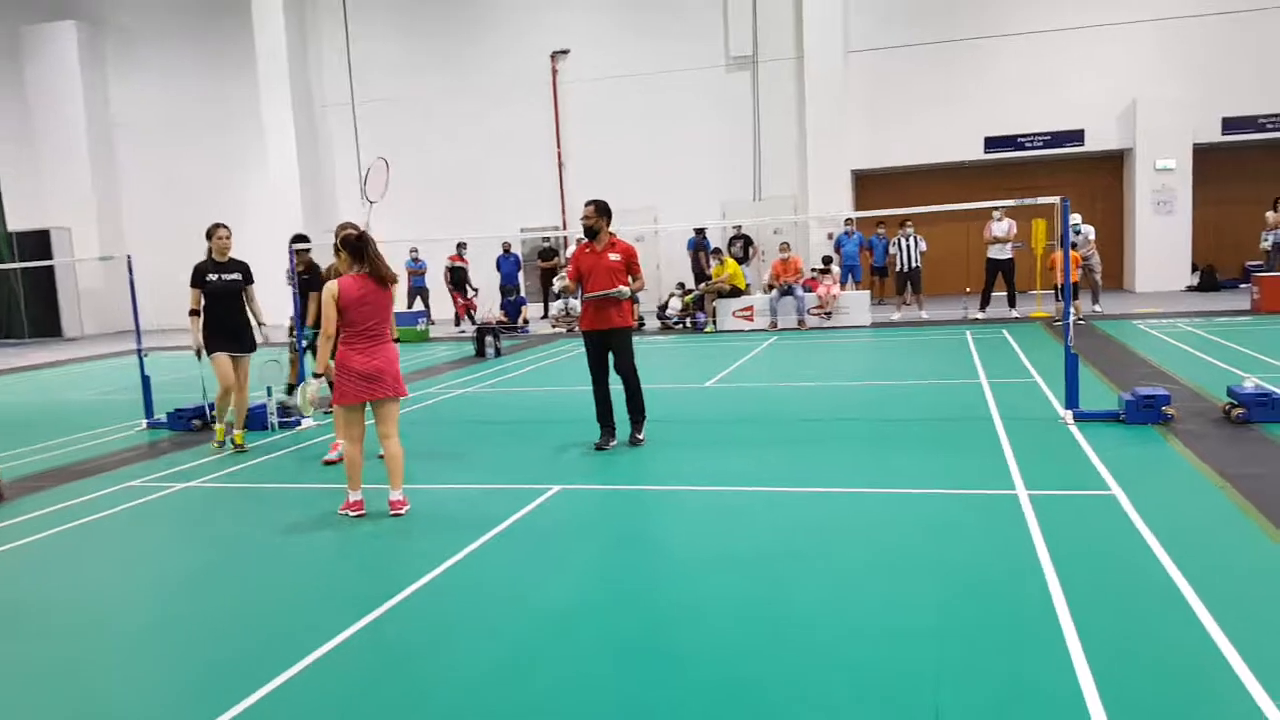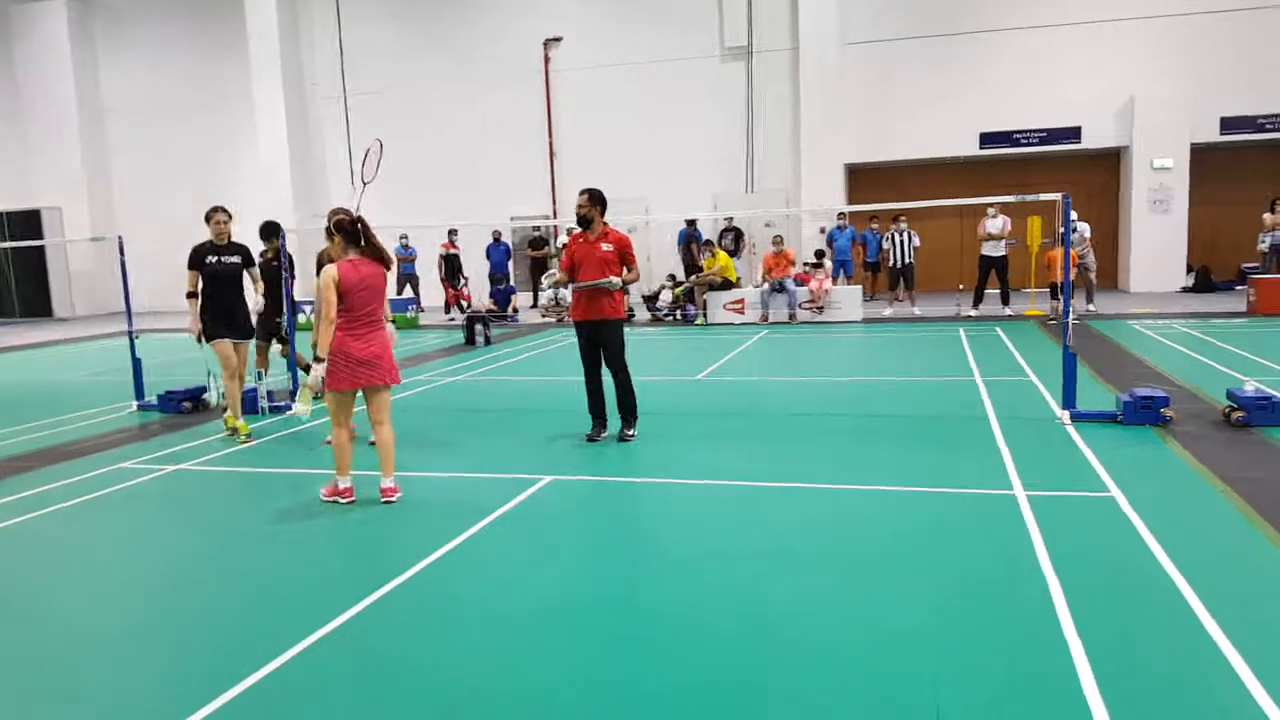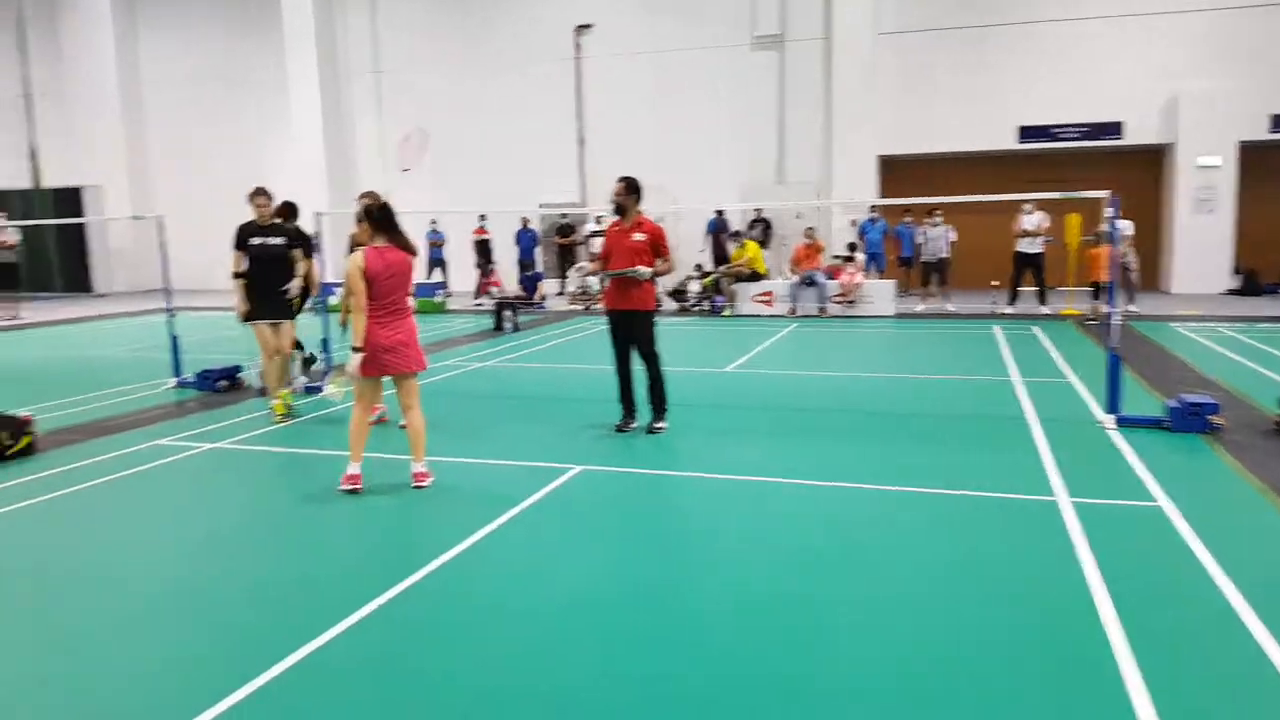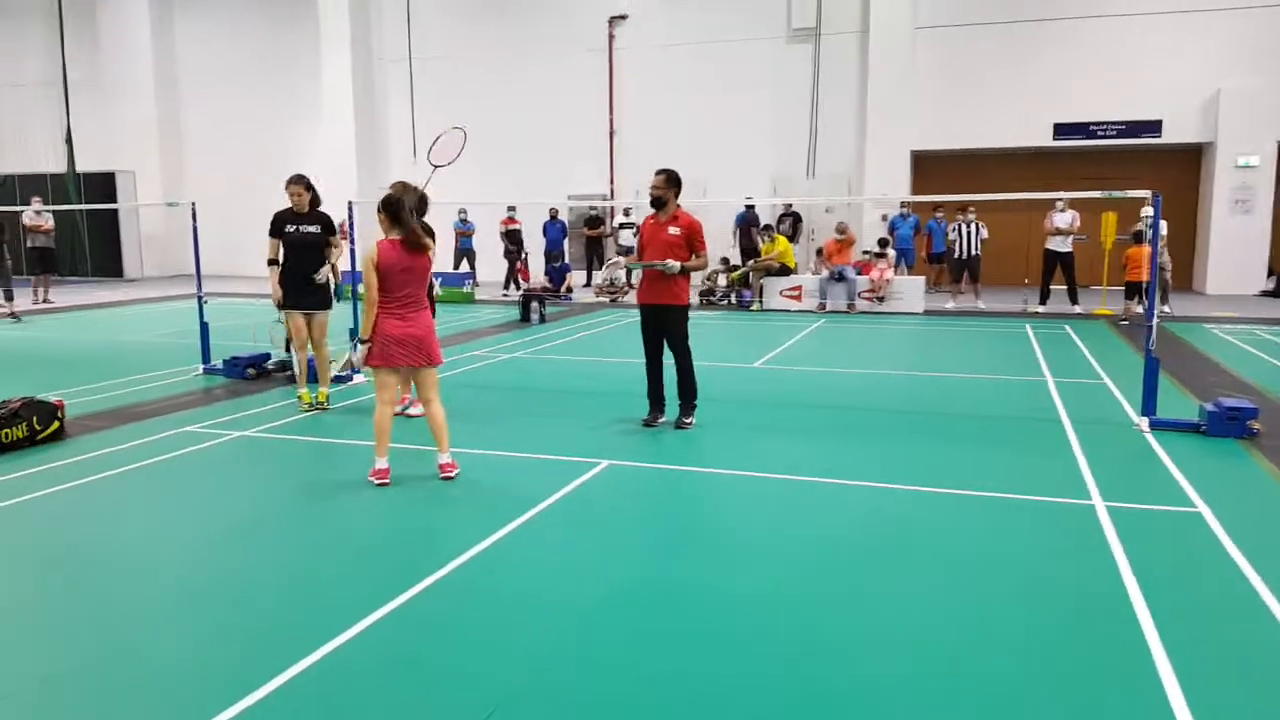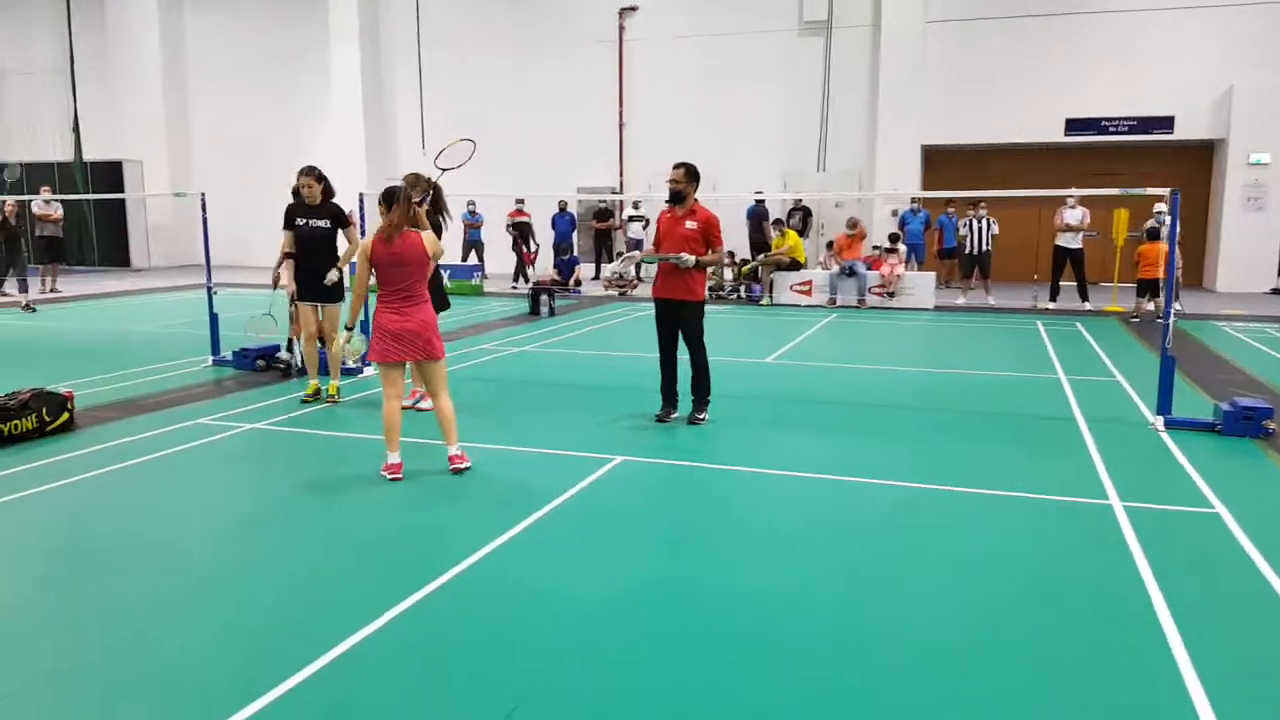
dt=0.2s
person 1, frame 1
left shoulder: (334, 287)
right shoulder: (385, 282)
left elbow: (328, 334)
left wrist: (319, 375)
left hip: (350, 366)
right hip: (384, 362)
left knee: (352, 439)
right knee: (389, 434)
left ankle: (355, 500)
right ankle: (397, 498)
person 1, frame 2
left shoulder: (331, 272)
right shoulder: (380, 267)
left elbow: (329, 319)
left wrist: (319, 361)
left hip: (345, 352)
right hip: (377, 348)
left knee: (340, 425)
right knee: (381, 422)
left ankle: (343, 486)
right ankle: (388, 486)
person 1, frame 3
left shoulder: (358, 259)
right shoulder: (406, 253)
left elbow: (359, 307)
left wrist: (357, 349)
left hip: (373, 338)
right hip: (403, 336)
left knee: (361, 408)
right knee: (411, 407)
left ankle: (353, 472)
right ankle: (419, 470)
person 1, frame 4
left shoulder: (375, 252)
right shoulder: (426, 245)
left elbow: (371, 301)
left wrist: (363, 340)
right wrist: (411, 221)
left hip: (387, 331)
right hip: (421, 328)
left knee: (385, 401)
right knee: (431, 398)
left ankle: (381, 467)
right ankle: (446, 461)
person 1, frame 5
left shoulder: (369, 245)
right shoulder: (426, 238)
left elbow: (360, 292)
left wrist: (348, 328)
right wrist: (424, 221)
left hip: (388, 325)
right hip: (422, 321)
left knee: (392, 396)
right knee: (439, 391)
left ankle: (393, 462)
right ankle: (455, 453)
person 2, frame 1
left shoulder: (625, 249)
right shoulder: (579, 253)
left elbow: (640, 281)
right elbow: (572, 286)
left wrist: (629, 290)
right wrist: (565, 284)
left hip: (619, 324)
right hip: (590, 326)
left knee: (627, 372)
right knee: (598, 379)
left ankle: (638, 424)
right ankle: (607, 431)
person 2, frame 2
left shoulder: (619, 240)
right shoulder: (574, 242)
left elbow: (635, 272)
right elbow: (565, 275)
left wrist: (620, 281)
right wrist: (556, 278)
left hip: (610, 316)
right hip: (582, 316)
left knee: (617, 366)
right knee: (590, 370)
left ankle: (629, 421)
right ankle: (599, 423)
person 2, frame 3
left shoulder: (652, 229)
right shoulder: (611, 230)
left elbow: (668, 264)
right elbow: (603, 262)
left wrist: (650, 271)
right wrist: (589, 268)
left hip: (641, 306)
right hip: (614, 305)
left knee: (648, 357)
right knee: (621, 360)
left ankle: (659, 413)
right ankle: (628, 413)
person 2, frame 4
left shoulder: (689, 223)
right shoulder: (647, 223)
left elbow: (702, 261)
left wrist: (679, 266)
right wrist: (624, 262)
left hip: (675, 302)
right hip: (647, 300)
left knee: (681, 353)
right knee: (652, 355)
left ankle: (688, 408)
right ankle: (656, 408)
person 2, frame 5
left shoulder: (707, 218)
right shoulder: (664, 217)
left elbow: (719, 256)
left wrist: (695, 260)
left hip: (691, 297)
right hip: (663, 295)
left knee: (696, 349)
right knee: (666, 350)
left ankle: (701, 404)
right ankle: (669, 403)
person 3, frame 1
left shoulder: (242, 267)
right shoulder: (201, 269)
left elbow: (251, 300)
right elbow: (195, 307)
left wrist: (261, 323)
right wrist: (195, 336)
left hip: (242, 332)
right hip: (216, 335)
left knee: (242, 385)
right knee: (227, 383)
left ankle: (238, 433)
right ankle: (220, 425)
person 3, frame 2
left shoulder: (242, 251)
right shoulder: (199, 252)
left elbow: (257, 280)
right elbow: (192, 289)
left wrist: (260, 296)
right wrist: (194, 319)
left hip: (240, 317)
right hip: (214, 319)
left knee: (241, 372)
right knee: (230, 370)
left ankle: (229, 414)
right ankle: (240, 424)
person 3, frame 3
left shoulder: (285, 232)
right shoulder: (244, 232)
left elbow: (300, 261)
right elbow: (238, 269)
left wrist: (298, 279)
right wrist: (240, 299)
left hip: (282, 298)
right hip: (257, 299)
left knee: (285, 350)
right knee: (269, 351)
left ankle: (284, 391)
right ankle: (275, 403)
person 3, frame 4
left shoulder: (322, 219)
right shoulder: (280, 218)
left elbow: (337, 247)
right elbow: (273, 255)
left wrist: (328, 265)
right wrist: (275, 284)
left hip: (317, 287)
right hip: (291, 288)
left knee: (319, 341)
right knee: (300, 341)
left ankle: (323, 391)
right ankle: (303, 393)
person 3, frame 5
left shoulder: (334, 211)
right shoulder: (293, 210)
left elbow: (354, 244)
right elbow: (289, 249)
left wrist: (338, 269)
right wrist: (289, 279)
left hip: (330, 280)
right hip: (303, 281)
left knee: (330, 333)
right knee: (309, 334)
left ankle: (334, 384)
right ankle: (313, 384)
